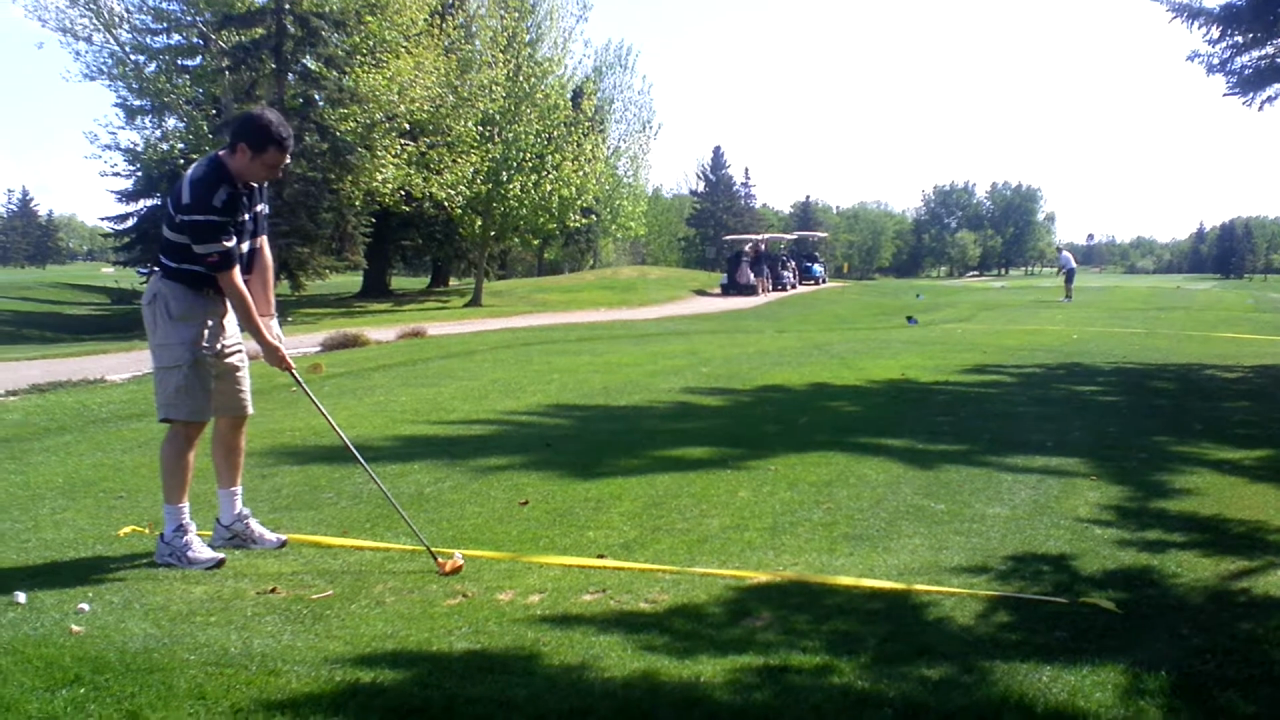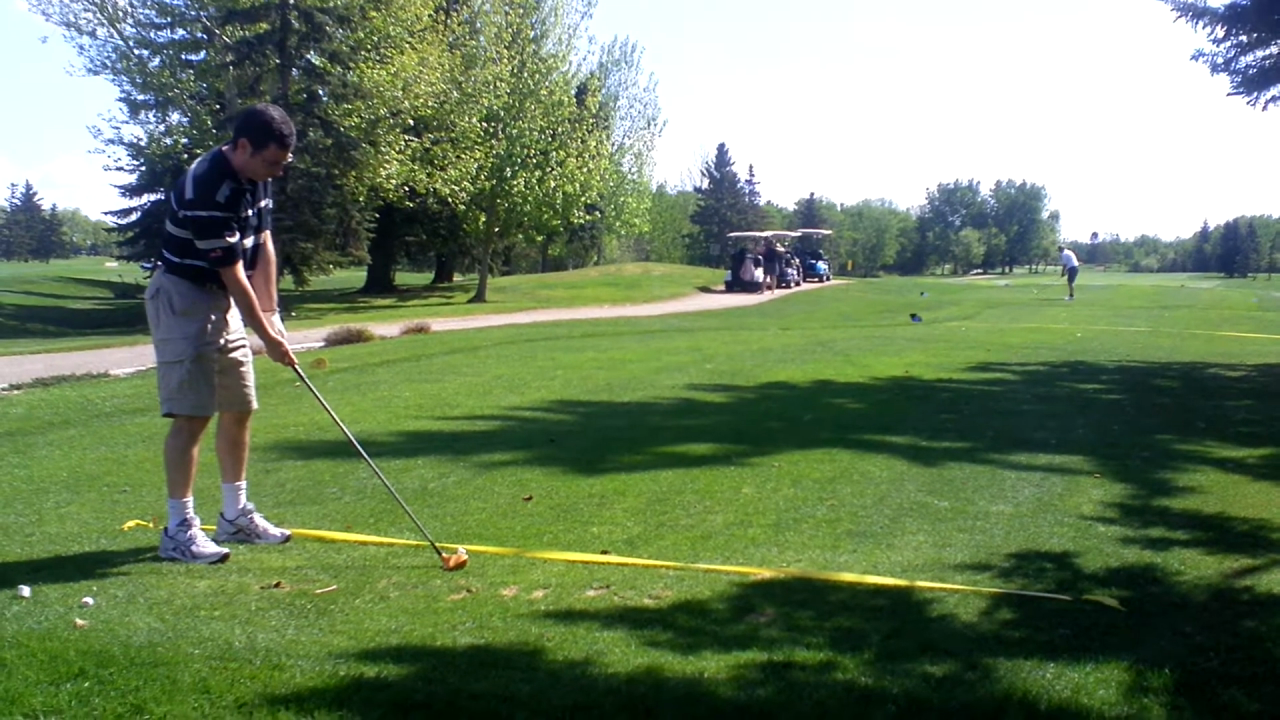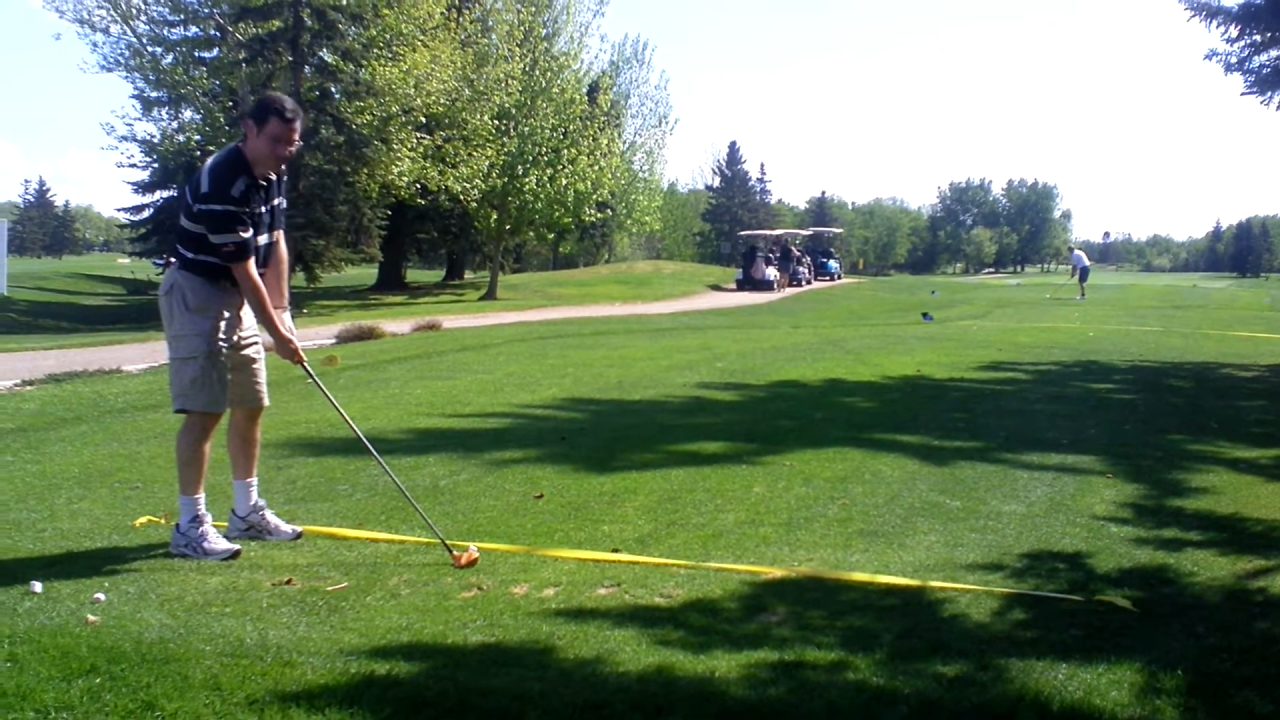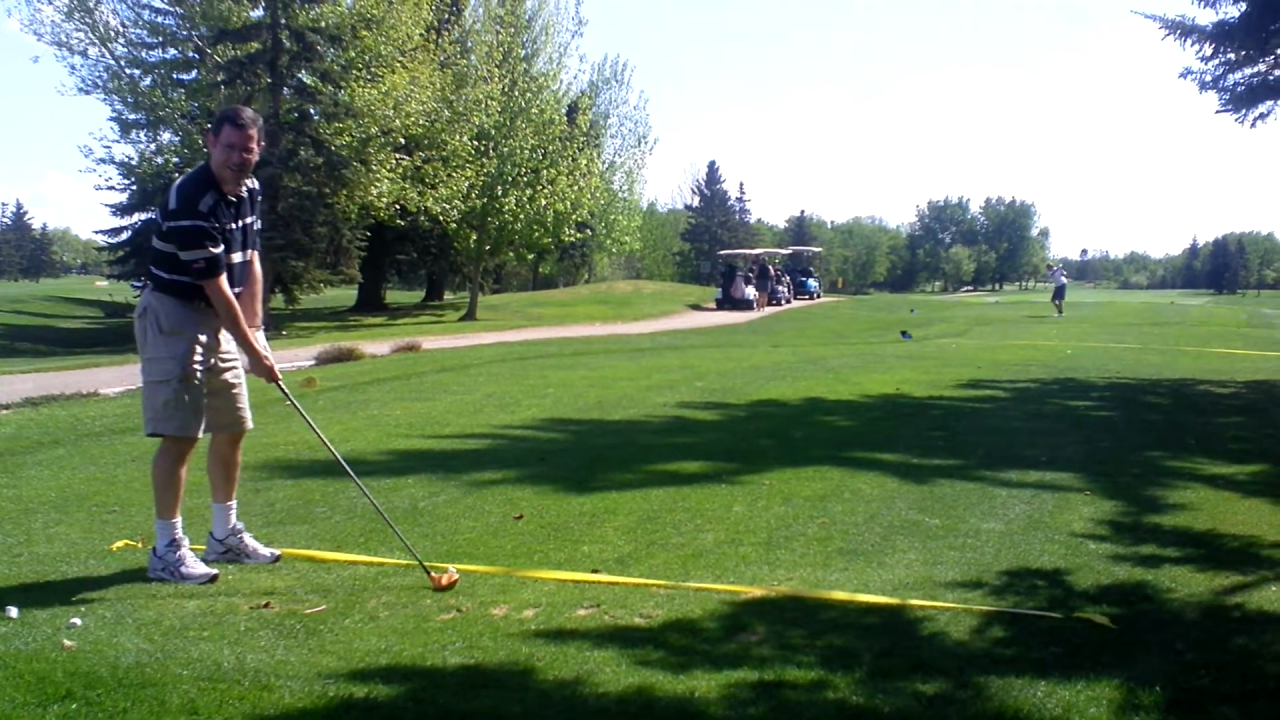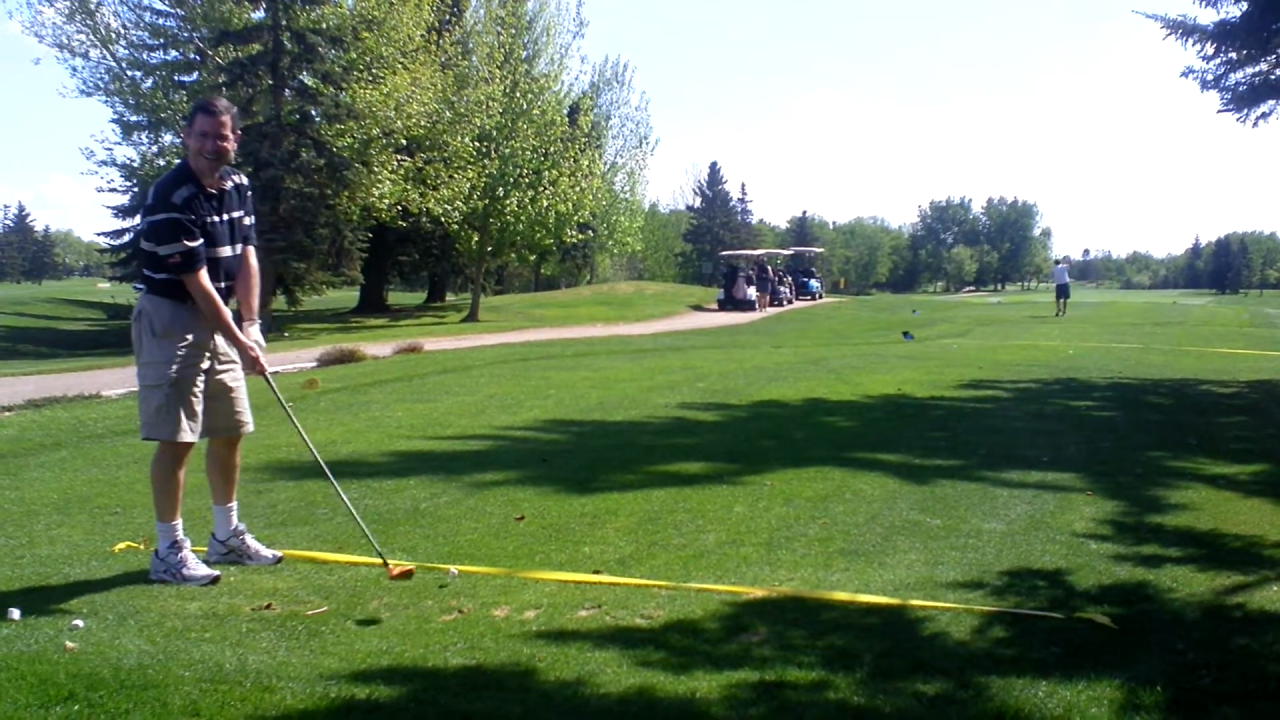
dt=0.7s
person 1, frame 1
left shoulder: (251, 182)
right shoulder: (204, 195)
left elbow: (259, 251)
right elbow: (231, 279)
left wrist: (269, 318)
right wrist: (264, 341)
left hip: (218, 303)
right hip: (180, 304)
left knee: (233, 413)
right knee: (188, 420)
left ankle: (232, 519)
right ankle: (175, 533)
person 1, frame 2
left shoulder: (255, 176)
right shoulder: (206, 190)
left elbow: (263, 246)
right elbow: (234, 274)
left wrist: (271, 314)
right wrist: (267, 336)
left hip: (222, 298)
right hip: (184, 299)
left knee: (238, 409)
right knee: (192, 414)
left ankle: (236, 514)
right ankle: (179, 529)
person 1, frame 3
left shoulder: (273, 174)
right shoulder: (221, 184)
left elbow: (275, 245)
right elbow: (246, 270)
left wrist: (282, 312)
right wrist: (277, 333)
left hip: (235, 296)
right hip: (197, 295)
left knee: (250, 406)
right knee: (204, 410)
left ankle: (247, 511)
right ankle: (191, 525)
person 1, frame 4
left shoulder: (249, 190)
right shoulder: (190, 201)
left elbow: (250, 265)
right elbow: (217, 287)
left wrist: (256, 332)
right wrist: (252, 351)
left hip: (216, 318)
right hip: (174, 317)
left knee: (231, 429)
right knee: (180, 433)
left ankle: (226, 534)
right ankle: (167, 549)
person 1, frame 5
left shoulder: (238, 186)
right shoulder: (170, 197)
left elbow: (246, 260)
right elbow: (197, 282)
left wrist: (251, 326)
right wrist: (239, 343)
left hip: (216, 319)
right hip: (171, 319)
left knee: (229, 431)
right knee: (176, 438)
left ankle: (228, 536)
right ankle: (169, 551)
